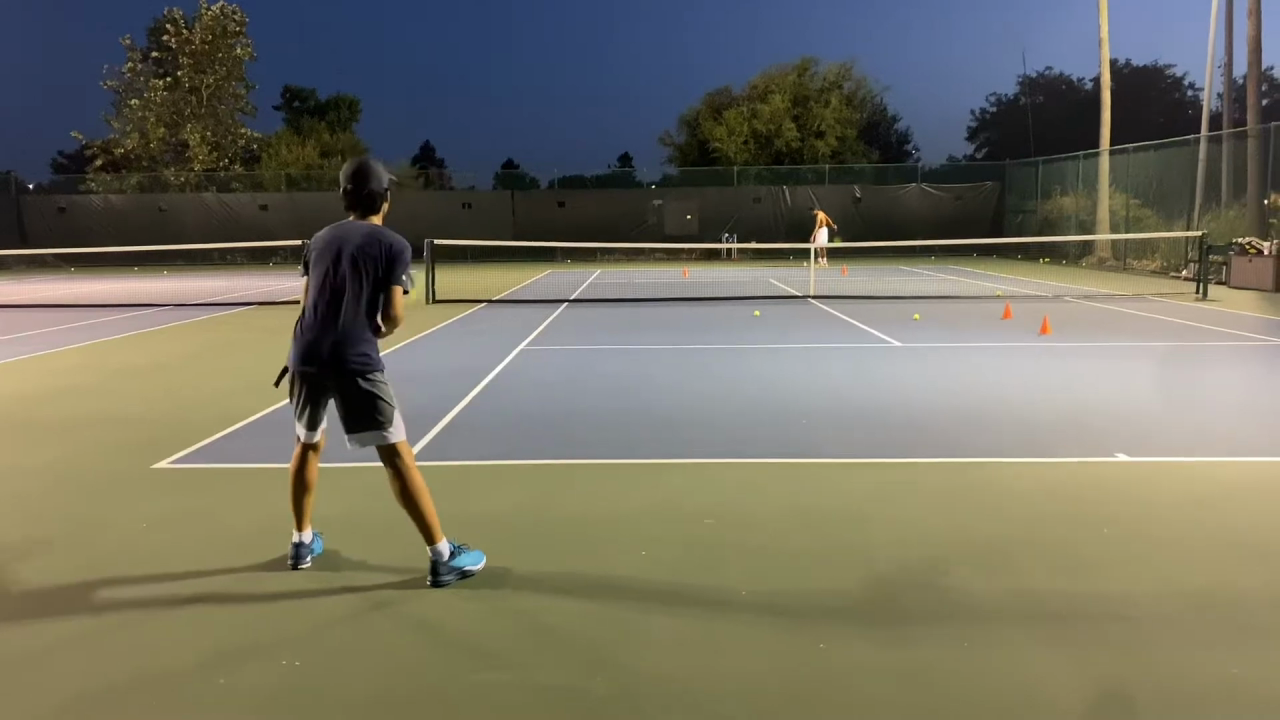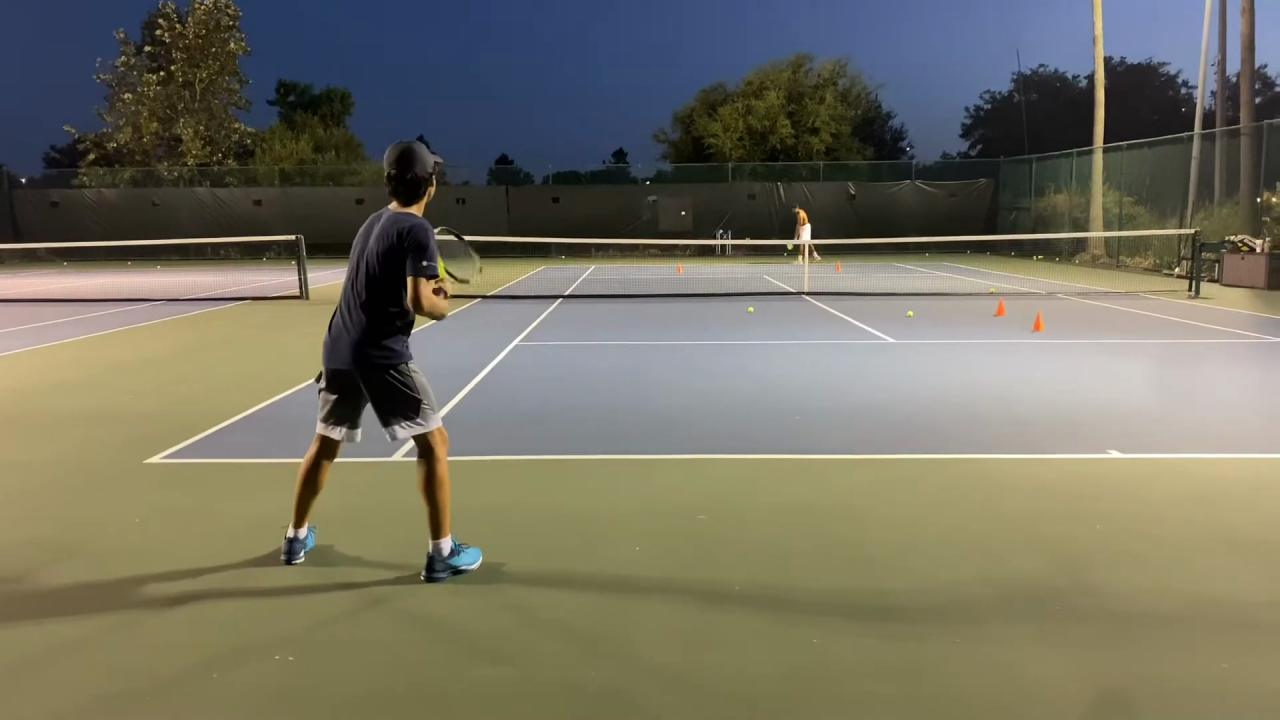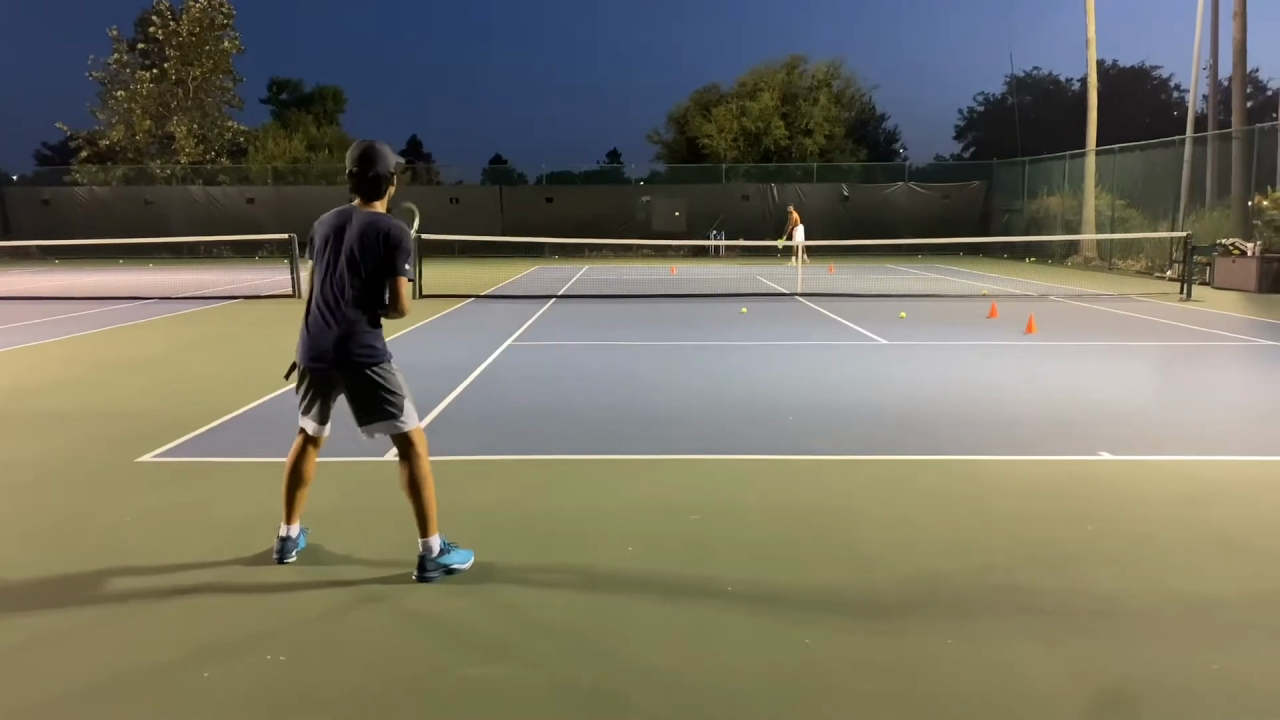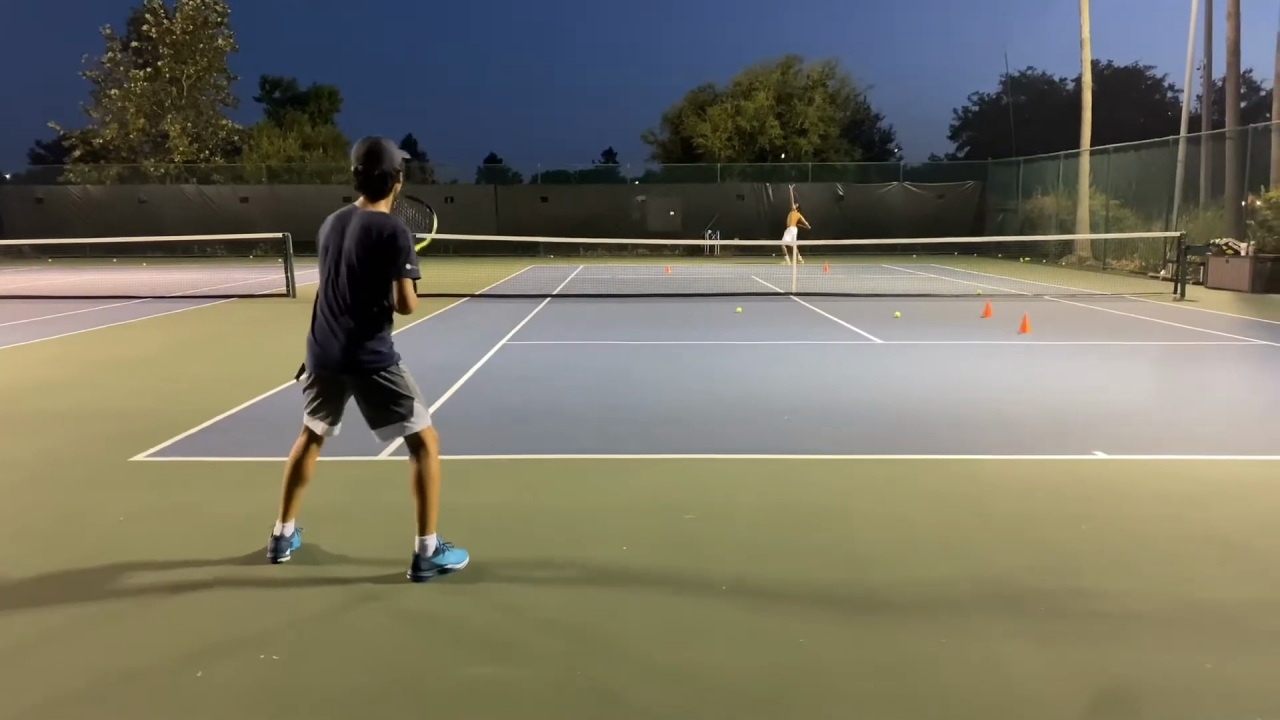
dt=0.7s
person 1, frame 1
left shoulder: (320, 239)
right shoulder: (393, 245)
right elbow: (393, 315)
right wrist: (380, 327)
left hip: (306, 355)
right hip: (355, 360)
left knee: (308, 444)
right knee: (397, 456)
left ankle: (302, 542)
right ankle: (443, 556)
person 1, frame 2
left shoulder: (372, 223)
right shoulder: (417, 231)
right elbow: (419, 302)
left wrist: (429, 287)
right wrist: (443, 305)
left hip: (339, 349)
right hip: (382, 354)
left knee: (325, 443)
right knee: (433, 444)
left ankle: (296, 536)
right ankle: (443, 553)
person 1, frame 3
left shoulder: (324, 223)
right shoulder: (394, 231)
right elbow: (400, 307)
left hip: (314, 347)
right hip: (362, 351)
left knee: (308, 436)
right knee: (412, 443)
left ankle: (288, 535)
right ankle: (432, 551)
person 1, frame 4
left shoulder: (332, 223)
right shoulder: (393, 232)
right elbow: (406, 305)
right wrist: (393, 296)
left hip: (322, 351)
right hip: (369, 354)
left knee: (311, 436)
right knee: (424, 443)
left ankle: (283, 534)
right ankle: (428, 551)
